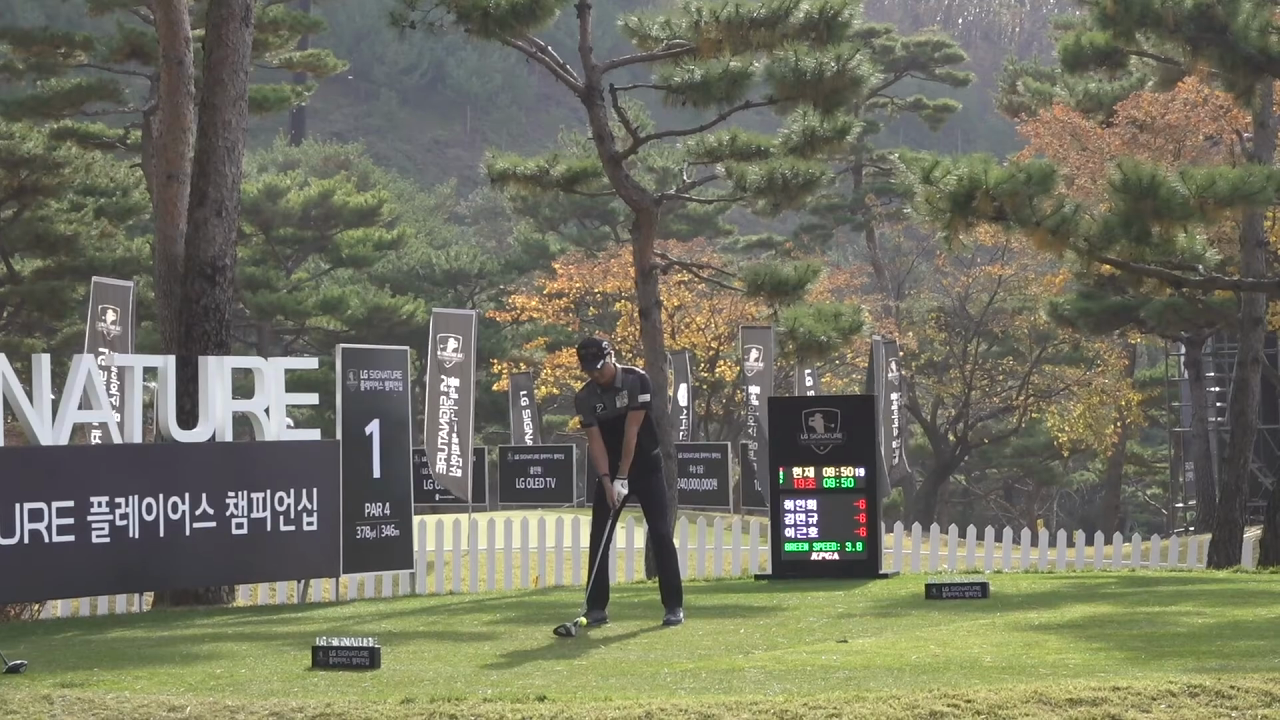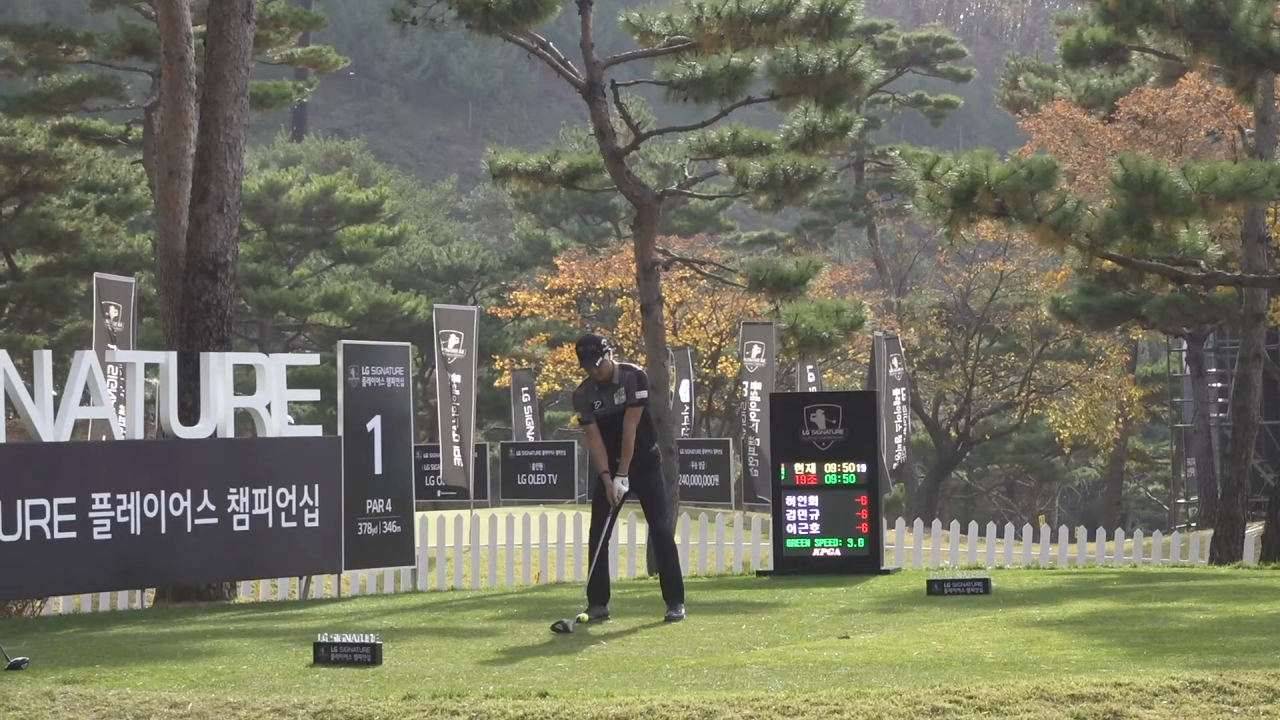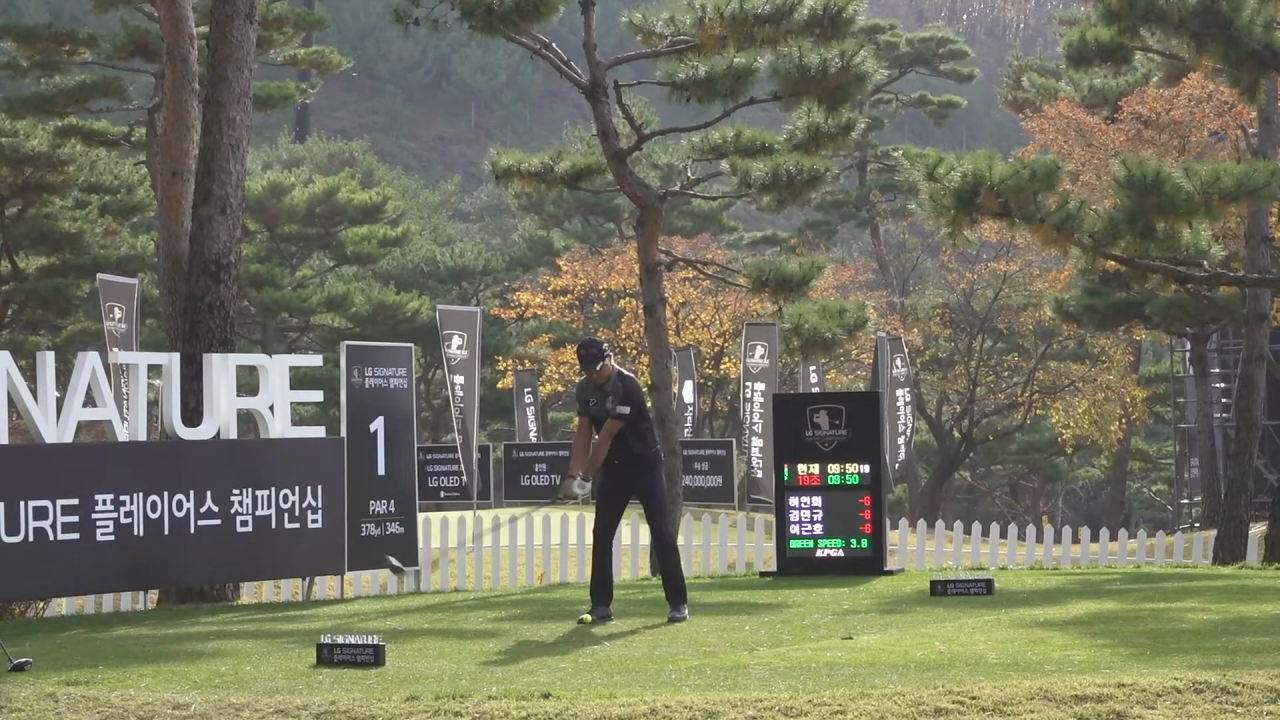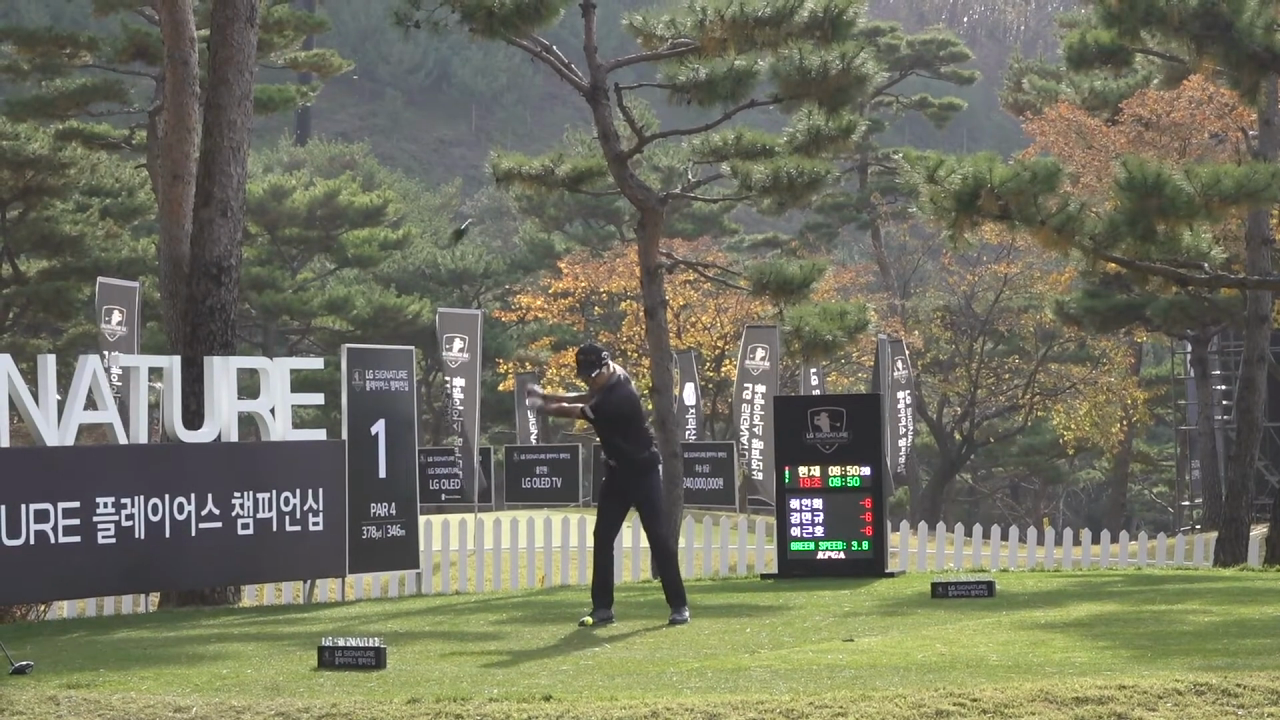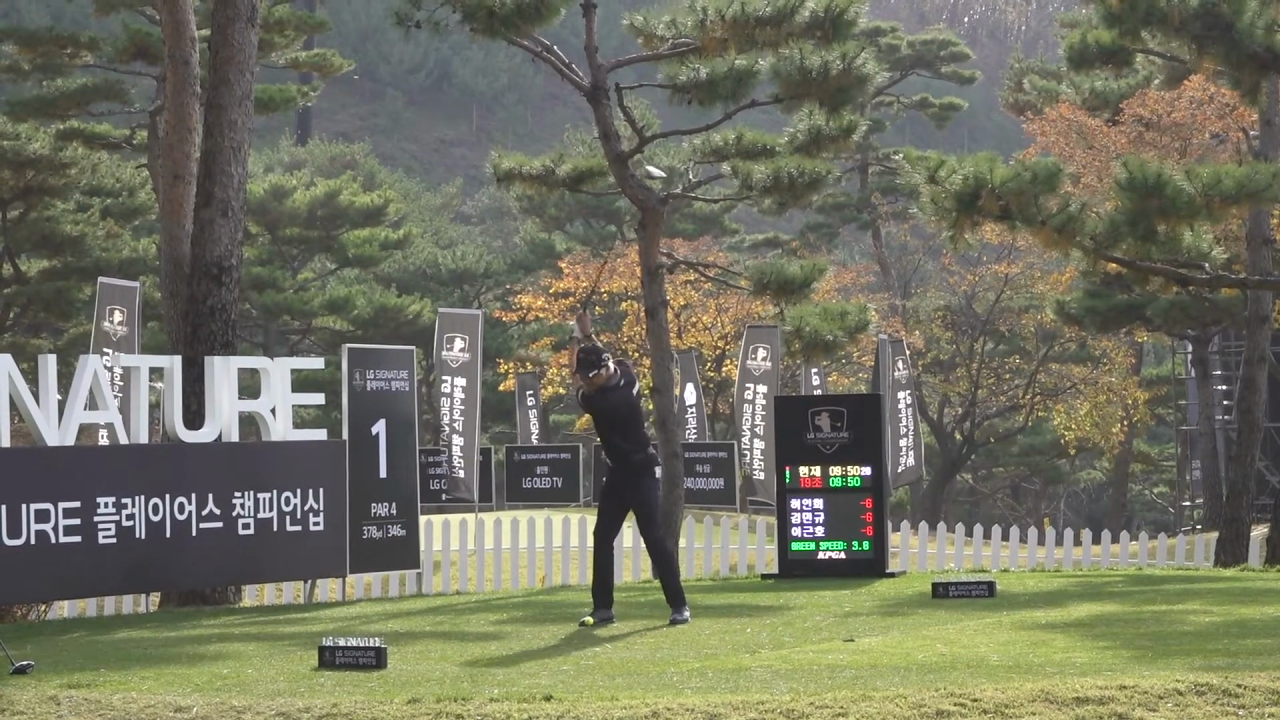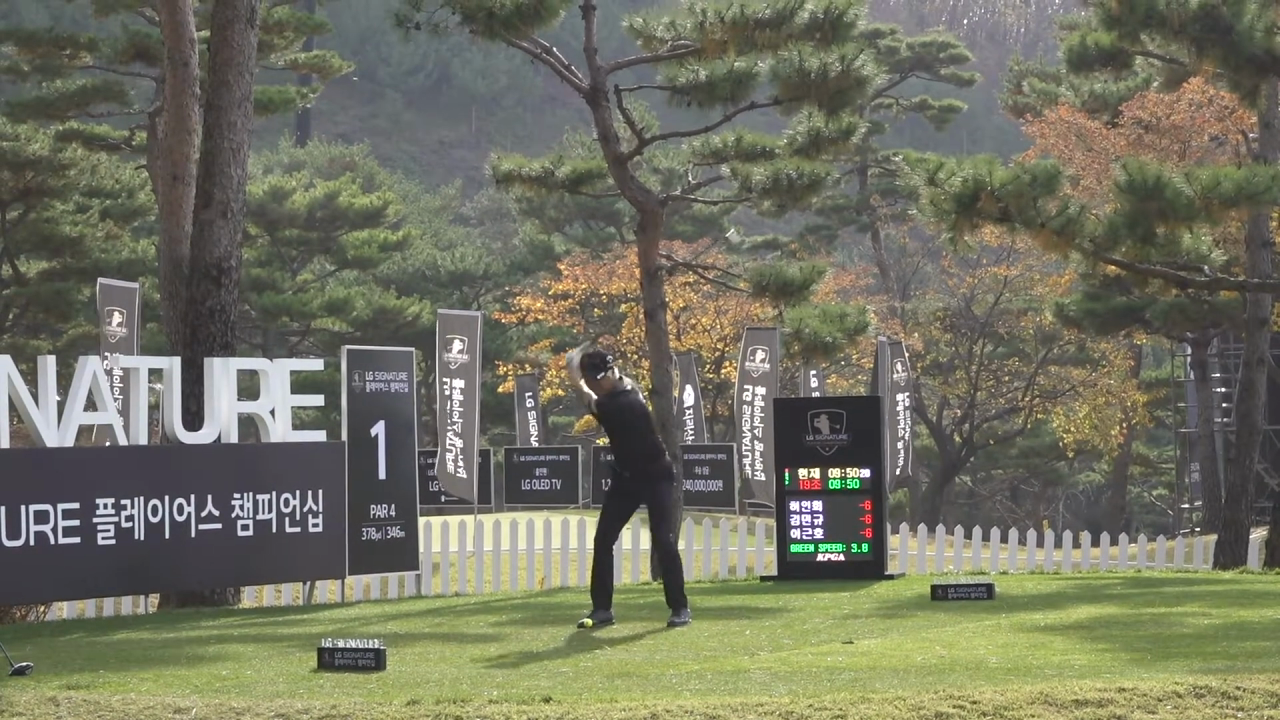
dt=0.3s
person 1, frame 1
left shoulder: (637, 380)
right shoulder: (585, 397)
left elbow: (631, 431)
right elbow: (595, 441)
left wrist: (623, 476)
right wrist: (607, 481)
left hip: (646, 466)
right hip: (609, 470)
left knee: (661, 535)
right knee: (598, 538)
left ankle: (673, 605)
right ankle: (597, 608)
person 1, frame 2
left shoulder: (634, 377)
right shoulder: (583, 394)
left elbow: (630, 428)
right elbow: (594, 440)
left wrist: (623, 475)
right wrist: (607, 478)
left hip: (645, 463)
right hip: (609, 466)
left knee: (661, 531)
right knee: (597, 534)
left ankle: (675, 602)
right ankle: (598, 604)
person 1, frame 3
left shoulder: (627, 387)
right shoulder: (585, 388)
left elbow: (605, 437)
right elbow: (583, 434)
left wrist: (584, 477)
right wrist: (573, 475)
left hip: (645, 464)
right hip: (614, 467)
left knee: (662, 532)
right knee: (602, 535)
left ankle: (678, 602)
right ankle: (601, 604)
person 1, frame 4
left shoulder: (613, 399)
right shoulder: (617, 375)
left elbow: (576, 410)
right elbow: (584, 400)
left wrist: (544, 405)
right wrist: (549, 398)
left hip: (642, 470)
right hip: (618, 470)
left knee: (657, 534)
right knee: (603, 536)
left ankle: (678, 605)
right ankle: (602, 607)
person 1, frame 5
left shoulder: (600, 401)
right shoulder: (626, 374)
left elbow: (579, 381)
left wrist: (579, 339)
right wrist: (586, 336)
left hip: (640, 472)
right hip: (619, 470)
left knee: (653, 537)
right knee: (602, 537)
left ankle: (679, 605)
right ankle: (603, 607)
person 1, frame 6
left shoulder: (619, 398)
right shoulder: (622, 388)
left elbow: (593, 402)
left wrist: (577, 369)
left hip: (656, 476)
right hip: (625, 477)
left knee: (663, 540)
right knee: (603, 540)
left ankle: (679, 607)
right ankle: (601, 609)
